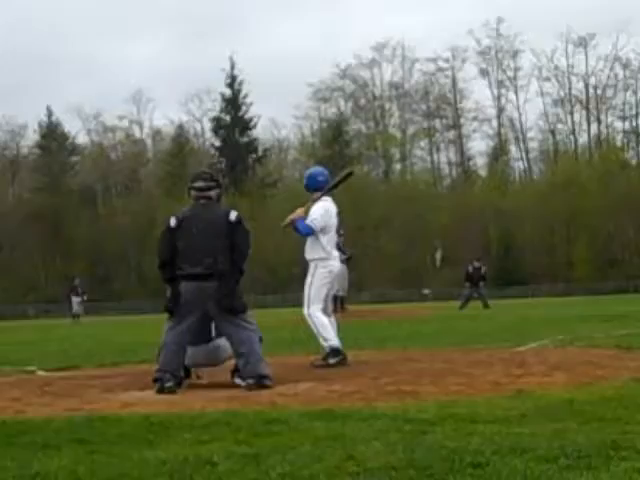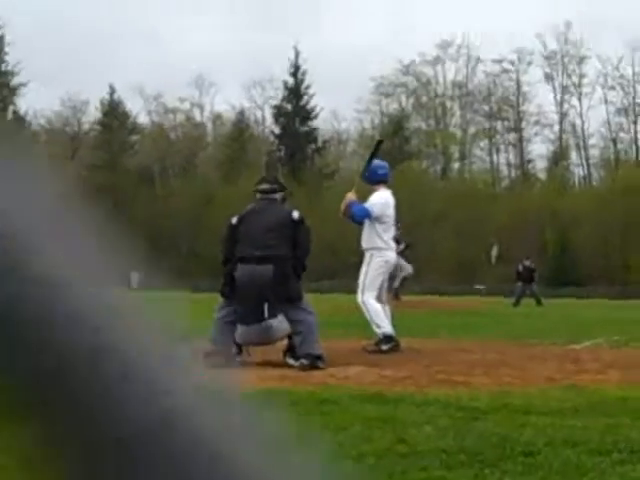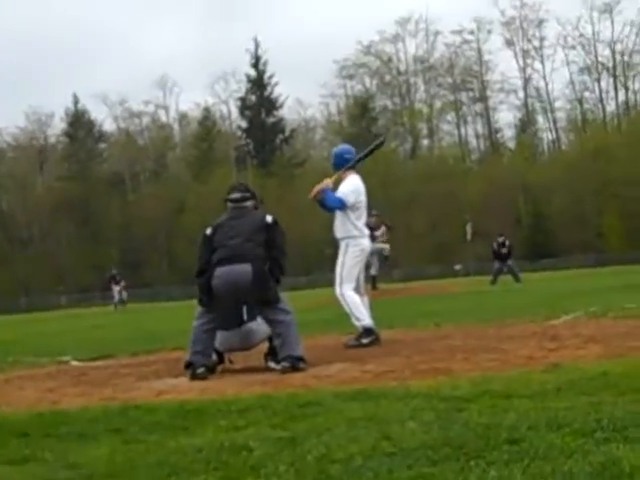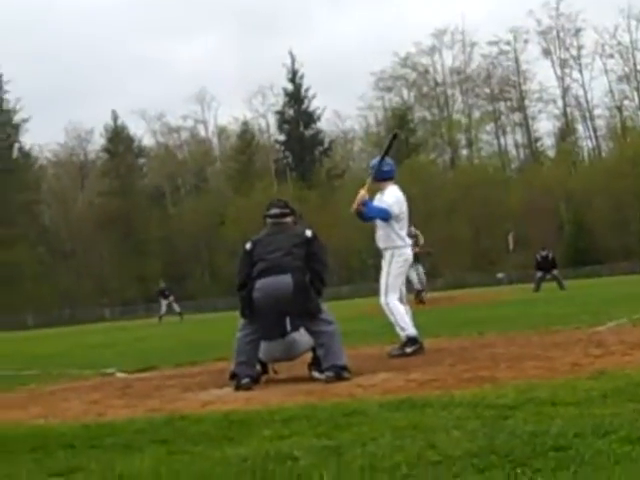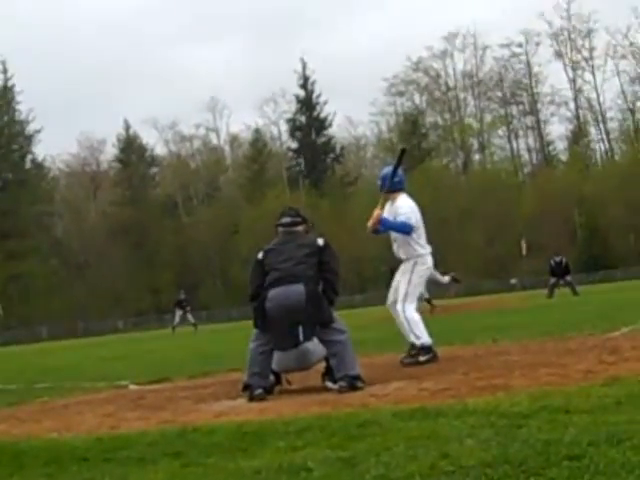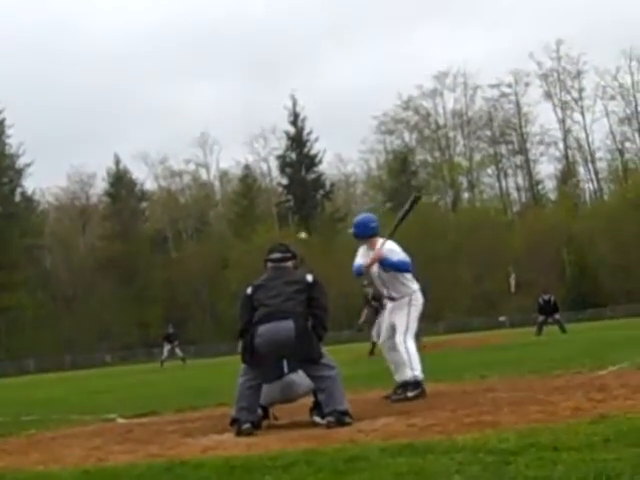
dt=0.4s
person 1, frame 1
left shoulder: (177, 220)
right shoulder: (230, 217)
left elbow: (165, 256)
right elbow: (240, 253)
left wrist: (173, 284)
right wrist: (232, 281)
left hip: (186, 286)
right hip: (220, 285)
left knee: (176, 331)
right knee: (242, 329)
left ankle: (166, 378)
right ankle: (255, 374)
person 1, frame 2
left shoulder: (241, 216)
right shoulder: (293, 215)
left elbow: (228, 251)
right elbow: (301, 250)
left wrist: (230, 277)
right wrist: (294, 276)
left hip: (243, 269)
right hip: (277, 270)
left knee: (227, 312)
right knee: (301, 313)
left ankle: (219, 357)
right ankle: (310, 356)
person 1, frame 3
left shoulder: (215, 227)
right shoulder: (266, 220)
left elbow: (203, 263)
right elbow: (277, 254)
left wrist: (204, 293)
right wrist: (272, 281)
left hip: (220, 275)
right hip: (253, 272)
left knee: (205, 319)
right knee: (280, 314)
left ankle: (199, 364)
right ankle: (290, 358)
person 1, frame 4
left shoulder: (254, 242)
right shoulder: (305, 234)
left elbow: (243, 277)
right elbow: (318, 266)
left wrist: (247, 305)
right wrist: (314, 294)
left hip: (260, 287)
right hip: (293, 284)
left knee: (248, 330)
right knee: (323, 324)
left ankle: (243, 375)
right ankle: (334, 368)
person 1, frame 5
left shoulder: (265, 251)
right shoulder: (317, 243)
left elbow: (255, 287)
right elbow: (330, 274)
left wrist: (259, 316)
right wrist: (327, 302)
left hip: (273, 298)
right hip: (305, 294)
left knee: (261, 341)
right knee: (336, 333)
left ankle: (256, 386)
right ankle: (347, 378)
person 1, frame 6
left shoulder: (255, 286)
right shoulder: (306, 278)
left elbow: (244, 322)
right elbow: (319, 310)
left wrist: (248, 350)
right wrist: (316, 338)
left hip: (261, 333)
right hip: (294, 329)
left knee: (250, 376)
right knee: (324, 369)
left ankle: (244, 421)
right ankle: (336, 413)
person 2, frame 1
left shoulder: (321, 206)
right shoulder: (327, 205)
left elbow: (307, 231)
right elbow: (311, 231)
left wrist: (298, 219)
right wrist: (296, 222)
left hip: (322, 264)
right hip: (328, 263)
left knee: (312, 309)
right knee: (324, 310)
left ankle: (335, 351)
right ankle: (334, 351)
person 2, frame 2
left shoulder: (381, 197)
right shoulder: (383, 196)
left elbow: (362, 213)
right elbow: (364, 220)
left wrist: (352, 202)
right wrist: (350, 213)
left hip: (378, 254)
right hip: (384, 253)
left knee: (365, 296)
right knee: (379, 298)
left ankle: (387, 338)
right ankle: (387, 338)
person 2, frame 3
left shoulder: (352, 183)
right shoulder: (349, 183)
left elbow: (337, 204)
right elbow: (332, 207)
left wrist: (327, 190)
right wrist: (320, 197)
left hip: (353, 242)
right hip: (356, 242)
left knee: (344, 289)
right knee: (356, 288)
left ankle: (368, 331)
right ankle: (367, 330)
person 2, frame 4
left shoulder: (393, 194)
right shoulder: (382, 195)
left elbow: (384, 215)
right elbow: (368, 217)
left wrist: (365, 202)
right wrist: (359, 209)
left hip: (396, 252)
right hip: (393, 252)
left knee: (388, 298)
right knee: (398, 298)
left ankle: (412, 340)
right ankle: (410, 340)
person 2, frame 5
left shoulder: (404, 205)
right shoulder: (391, 204)
left elbow: (407, 228)
right elbow: (377, 224)
left wrist: (382, 221)
right wrist: (374, 226)
left hip: (417, 261)
right hip: (407, 262)
left knee: (405, 306)
right knee: (394, 302)
left ankle: (427, 350)
right ankle: (416, 343)
person 2, frame 6
left shoulder: (388, 247)
right shoulder: (364, 250)
left elbow: (406, 266)
right elbow: (356, 271)
left wrist: (383, 260)
right wrist: (368, 264)
left hip: (409, 299)
right hip: (392, 301)
left knee: (403, 339)
right knee: (386, 341)
left ankle: (416, 385)
right ankle: (403, 382)
